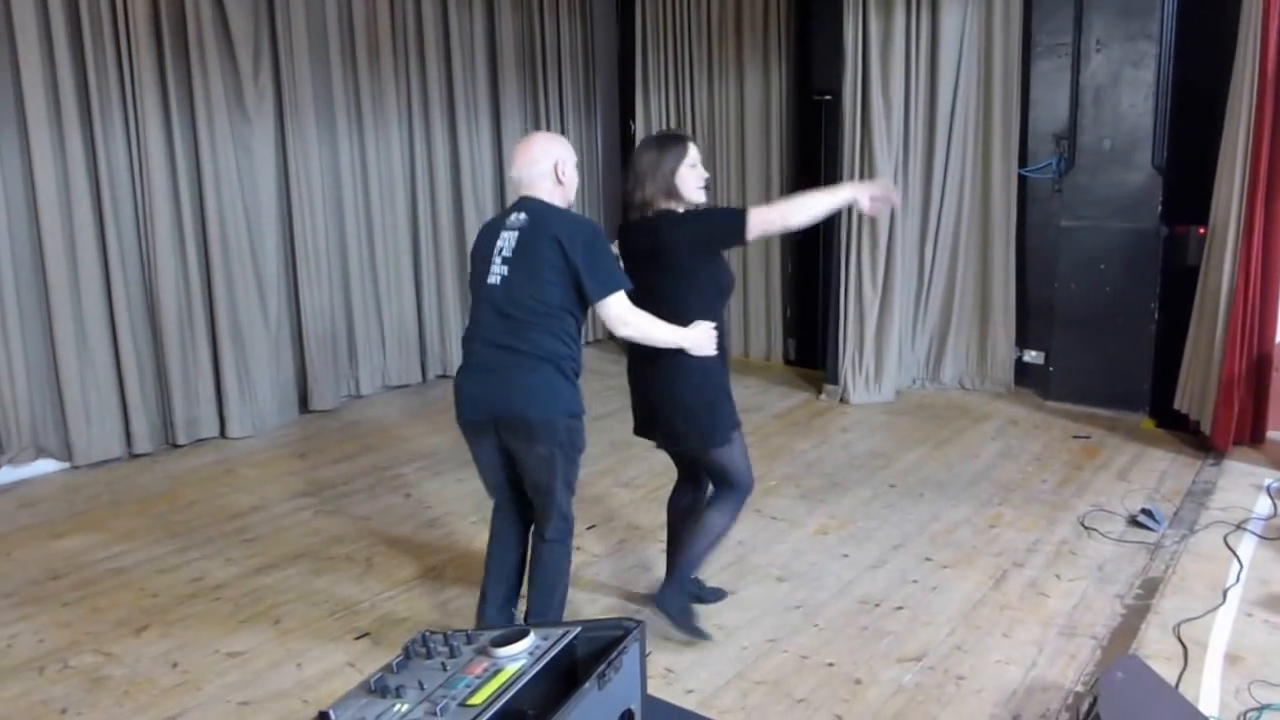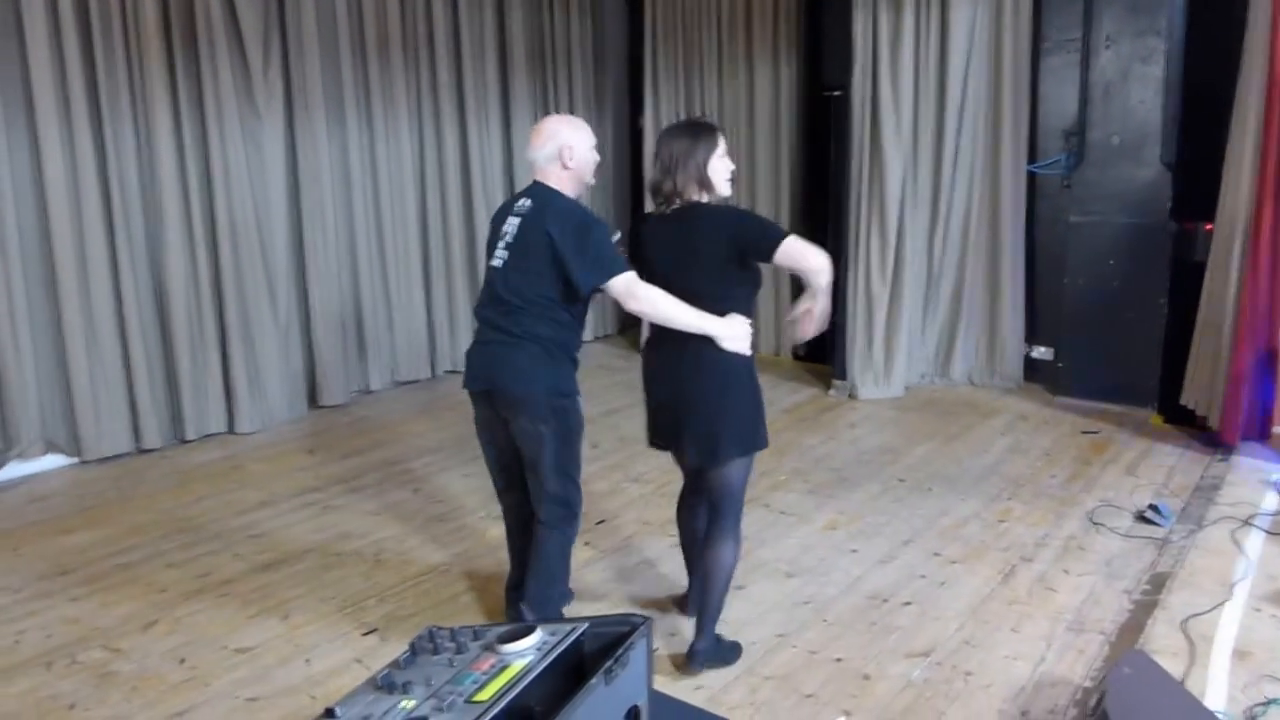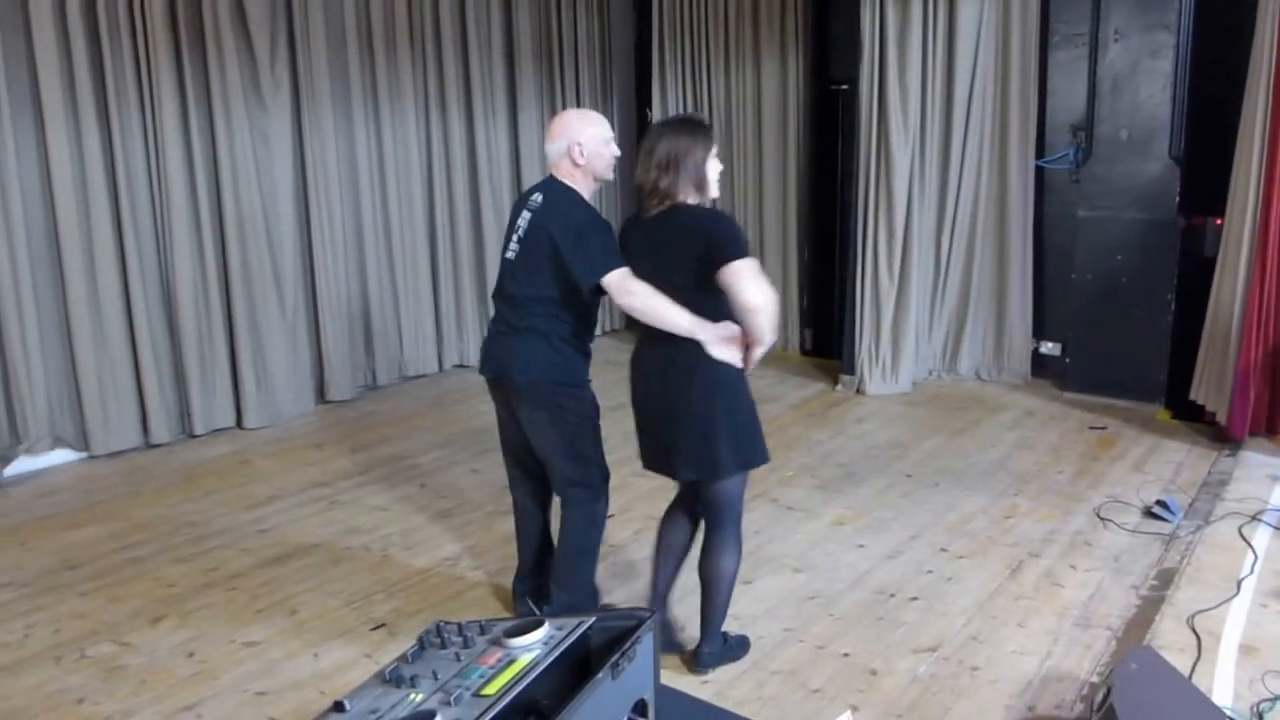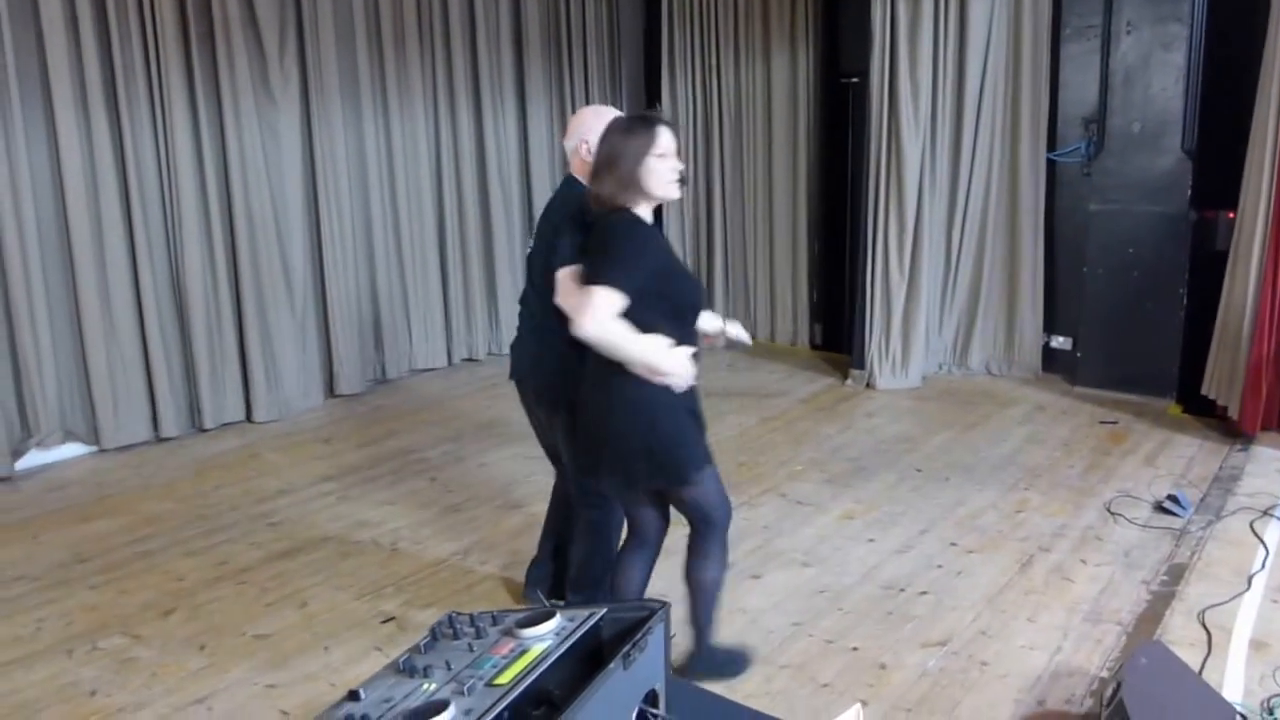
dt=0.3s
person 1, frame 1
left shoulder: (635, 233)
right shoulder: (696, 228)
right elbow: (784, 214)
right wrist: (853, 192)
left hip: (657, 373)
right hip: (689, 376)
left knee: (693, 476)
right knee: (736, 483)
left ankle: (680, 580)
right ankle: (675, 591)
person 1, frame 2
left shoulder: (647, 231)
right shoulder: (727, 223)
right elbow: (814, 261)
right wrist: (818, 299)
left hip: (666, 371)
right hip: (717, 376)
left knee: (698, 483)
right knee: (725, 509)
left ankle: (697, 589)
right ankle: (705, 640)
person 1, frame 3
left shoulder: (635, 232)
right shoulder: (712, 226)
right elbow: (753, 295)
right wrist: (760, 339)
left hip: (654, 382)
right hip: (706, 387)
left knee: (690, 500)
right knee: (724, 516)
left ankle: (652, 621)
right ankle: (712, 642)
person 1, frame 4
left shoulder: (619, 228)
right shoulder: (633, 236)
right elbow: (590, 320)
left wrist: (716, 324)
right wrist: (661, 363)
left hip: (615, 403)
right hip: (644, 406)
left knee: (646, 527)
right knee: (712, 515)
right ankle: (702, 651)
person 2, frame 1
left shoulder: (491, 231)
right shoulder: (577, 232)
right elbow: (621, 321)
right wrist: (686, 337)
left hip: (477, 396)
right hip: (542, 399)
left knee: (509, 509)
right knee: (552, 520)
left ankle: (494, 625)
person 2, frame 2
left shoulder: (511, 211)
right shoulder: (574, 222)
right elbow: (635, 297)
left wrist: (605, 254)
right wrist: (717, 327)
left hip: (485, 372)
right hip: (538, 380)
left knee: (515, 493)
right knee: (557, 504)
left ankle: (524, 600)
right ankle: (540, 625)
person 2, frame 3
left shoulder: (536, 200)
right shoulder: (576, 217)
right elbow: (627, 291)
right wrist: (706, 332)
left hip: (506, 362)
right hip: (547, 372)
left knee: (530, 483)
right knee: (584, 486)
left ankle: (531, 591)
right ankle: (571, 606)
person 2, frame 4
left shoulder: (575, 203)
right shoulder: (575, 211)
left hip: (540, 365)
right hip: (560, 371)
left knee: (575, 476)
right knee: (597, 487)
left ankle: (546, 582)
right ankle: (586, 603)
